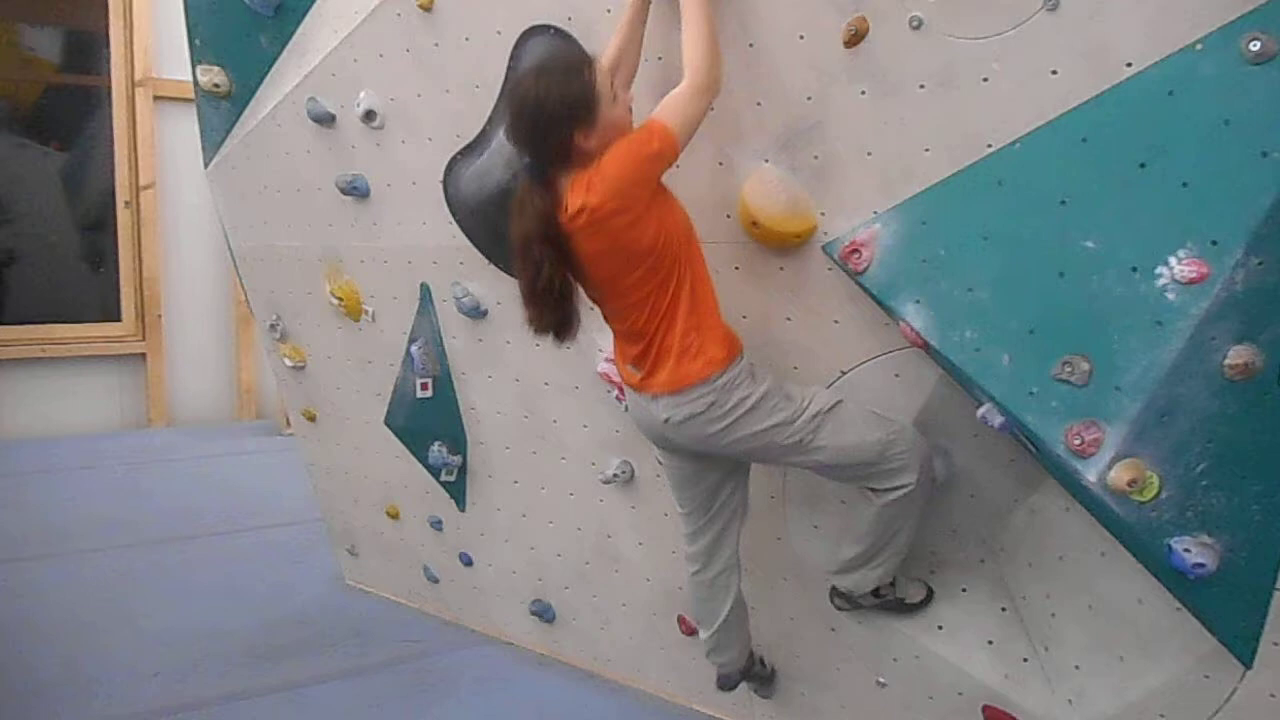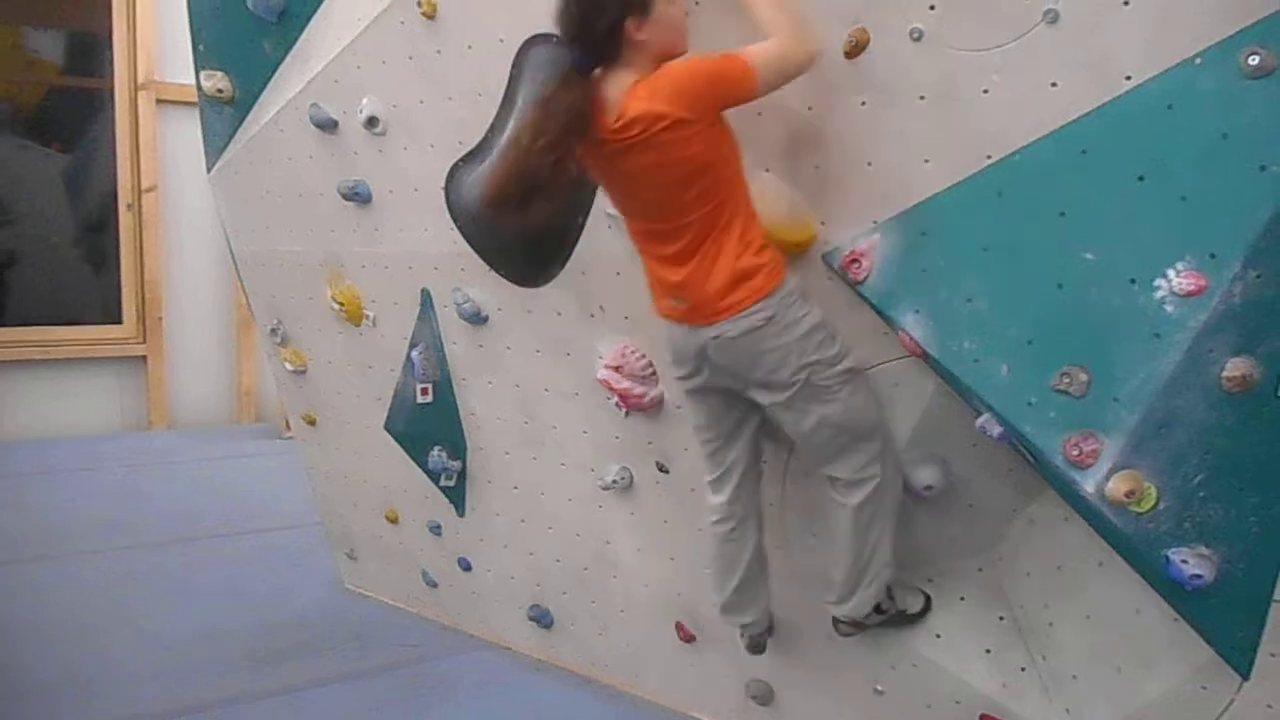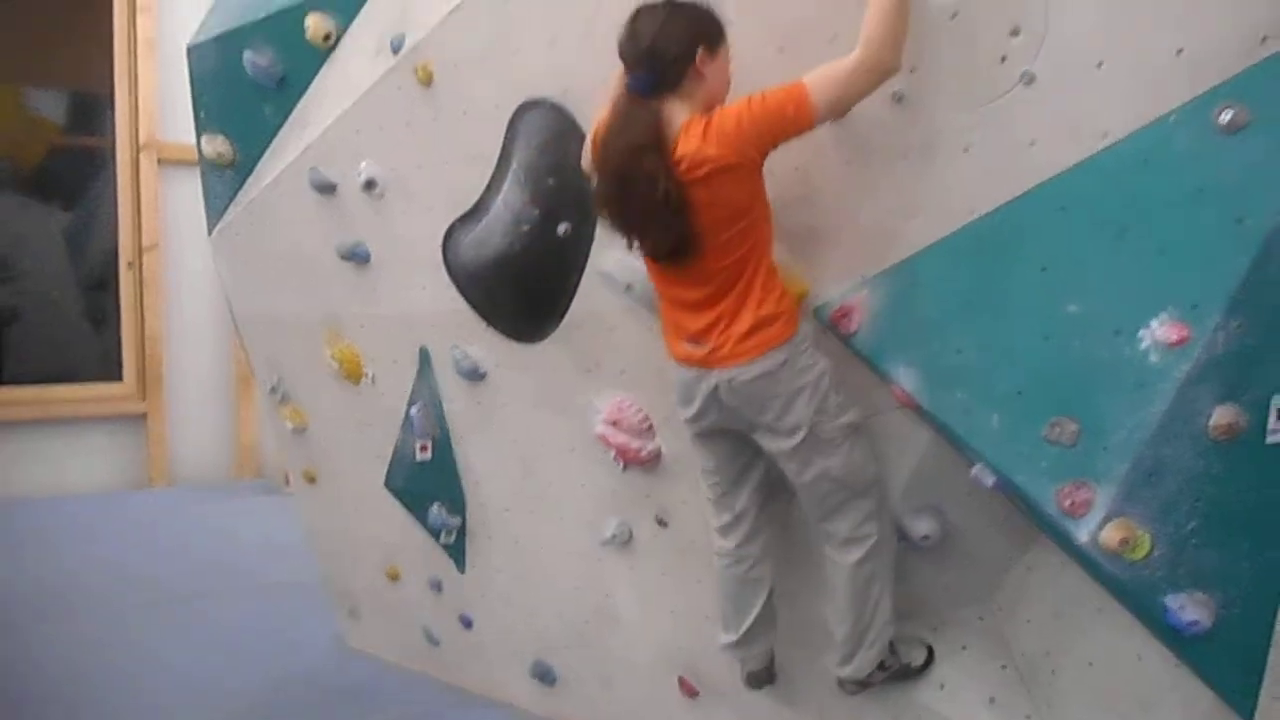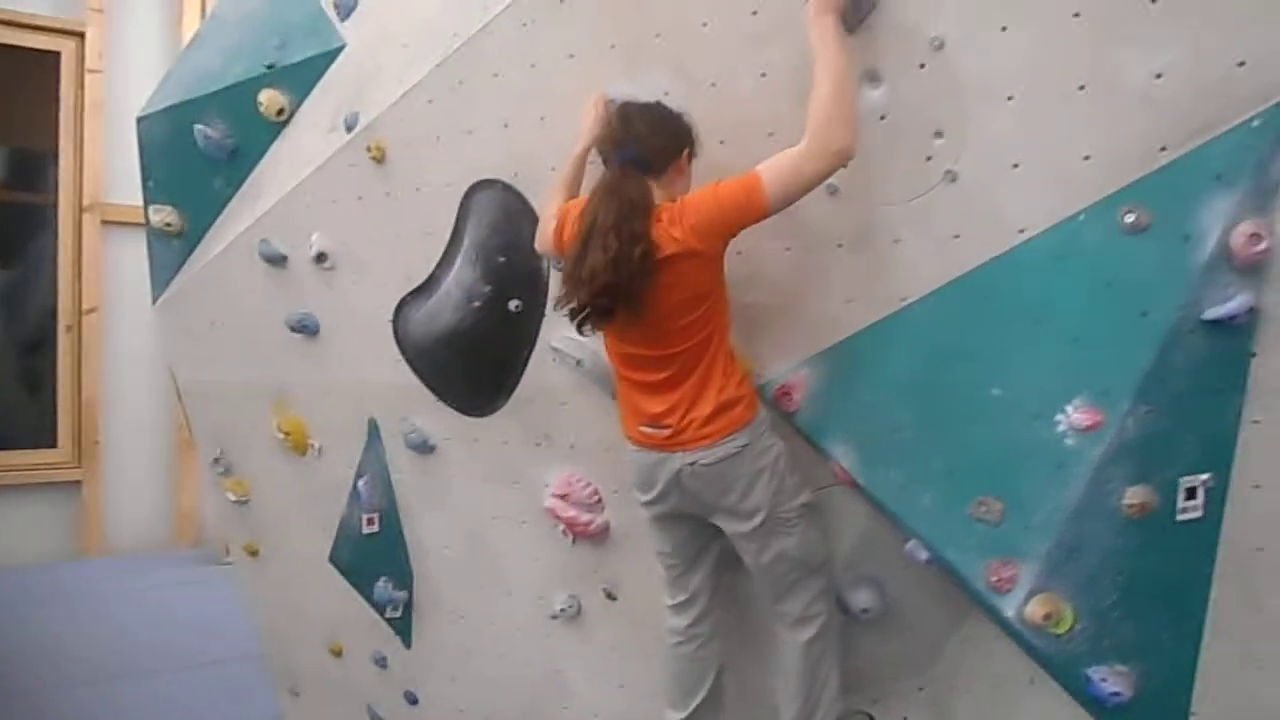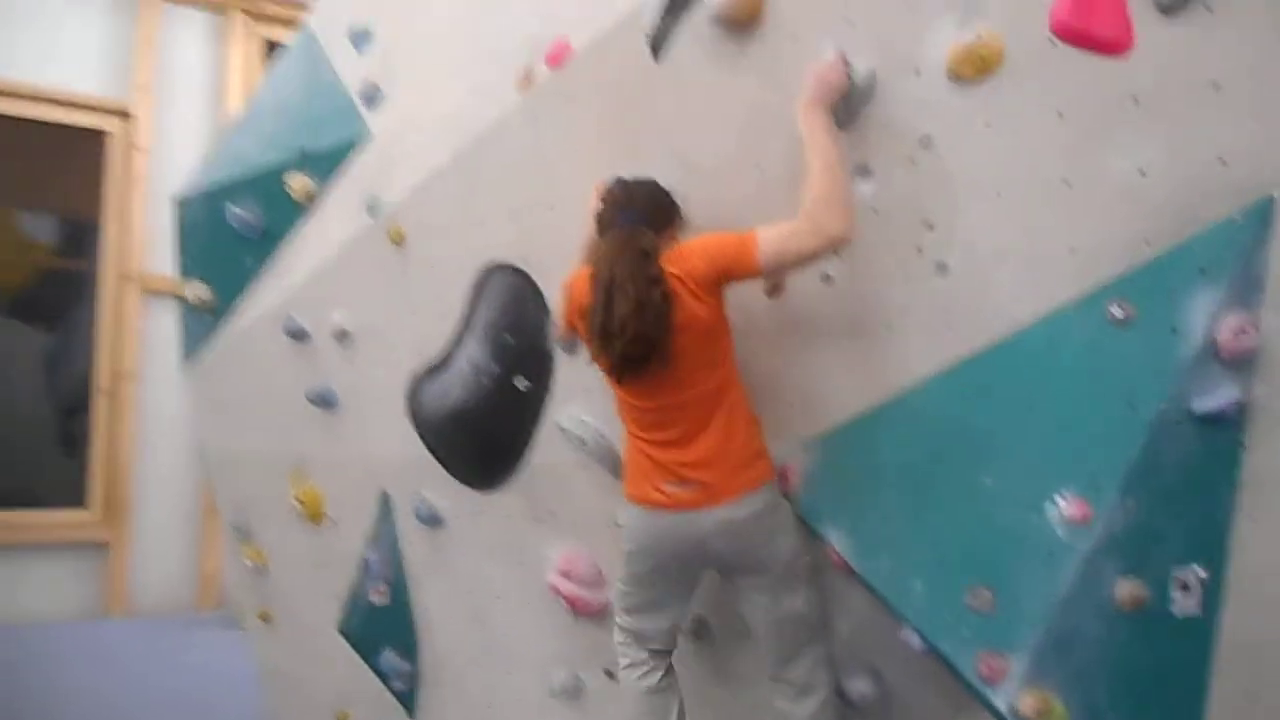
dt=0.4s
person 1, frame 1
left shoulder: (548, 195)
right shoulder: (613, 180)
left elbow: (604, 82)
right elbow: (700, 82)
left hip: (656, 405)
right hip: (714, 393)
left knee: (708, 538)
right knee: (903, 458)
left ankle: (729, 661)
right ankle: (862, 581)
person 1, frame 2
left shoulder: (583, 112)
right shoulder: (682, 89)
left hip: (688, 334)
right hip: (761, 317)
left knee: (729, 482)
right knee: (859, 460)
left ankle: (747, 617)
right ankle: (861, 602)
person 1, frame 3
left shoulder: (620, 144)
right shoulder: (731, 135)
right elbow: (875, 59)
left wrist: (635, 70)
left hip: (695, 381)
right hip: (770, 367)
left knee: (734, 520)
right knee: (852, 515)
left ankle: (750, 658)
right ankle: (864, 659)
person 1, frame 4
left shoulder: (584, 227)
right shoulder: (698, 220)
left elbow: (546, 235)
right elbow: (831, 146)
left wrist: (584, 146)
left hip: (651, 461)
right hip: (729, 451)
left knee: (686, 602)
right knee: (802, 601)
person 1, frame 5
left shoulder: (586, 287)
right shoulder: (698, 265)
right elbow: (827, 229)
left wrist: (598, 241)
right wrist: (813, 114)
left hip: (653, 521)
right hip: (744, 511)
left knee: (641, 644)
